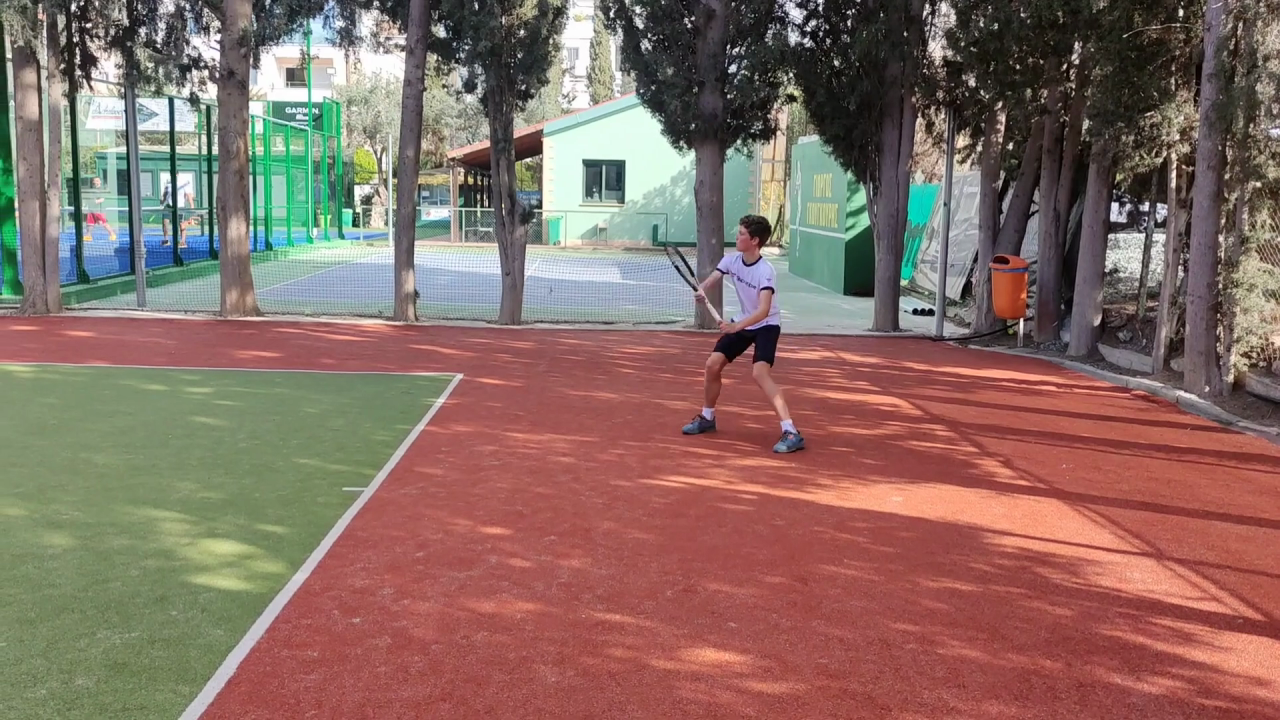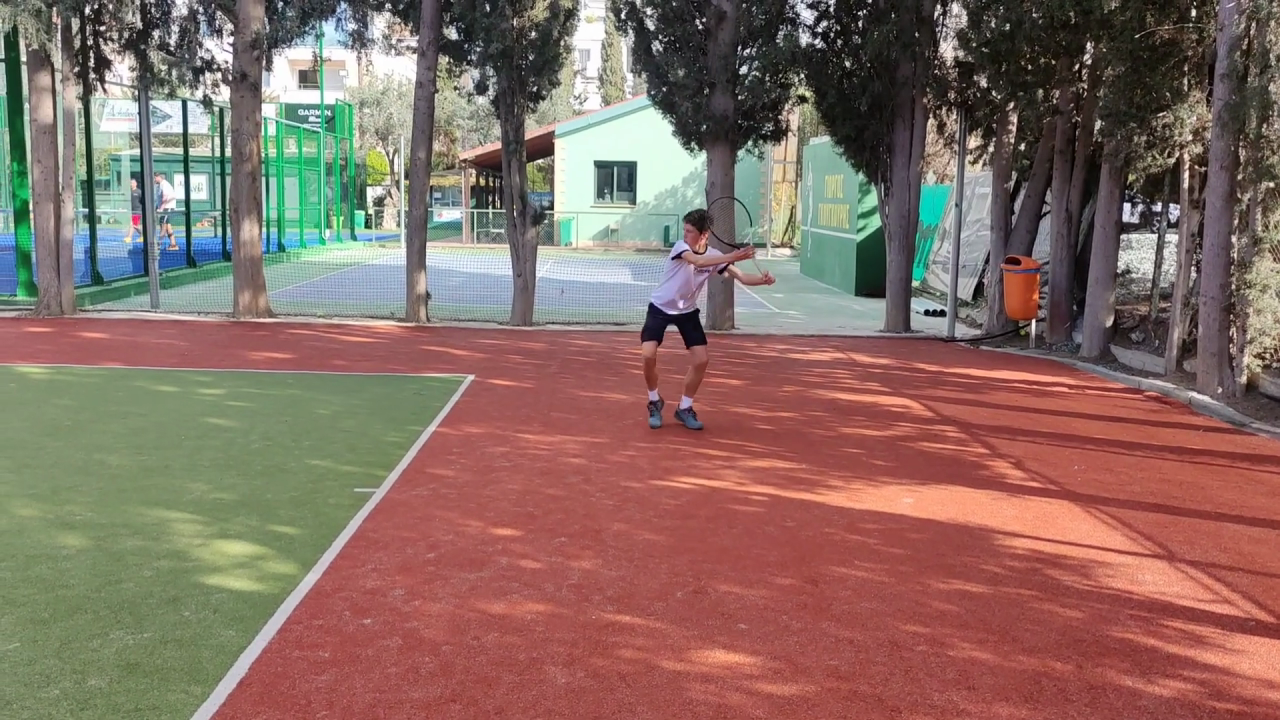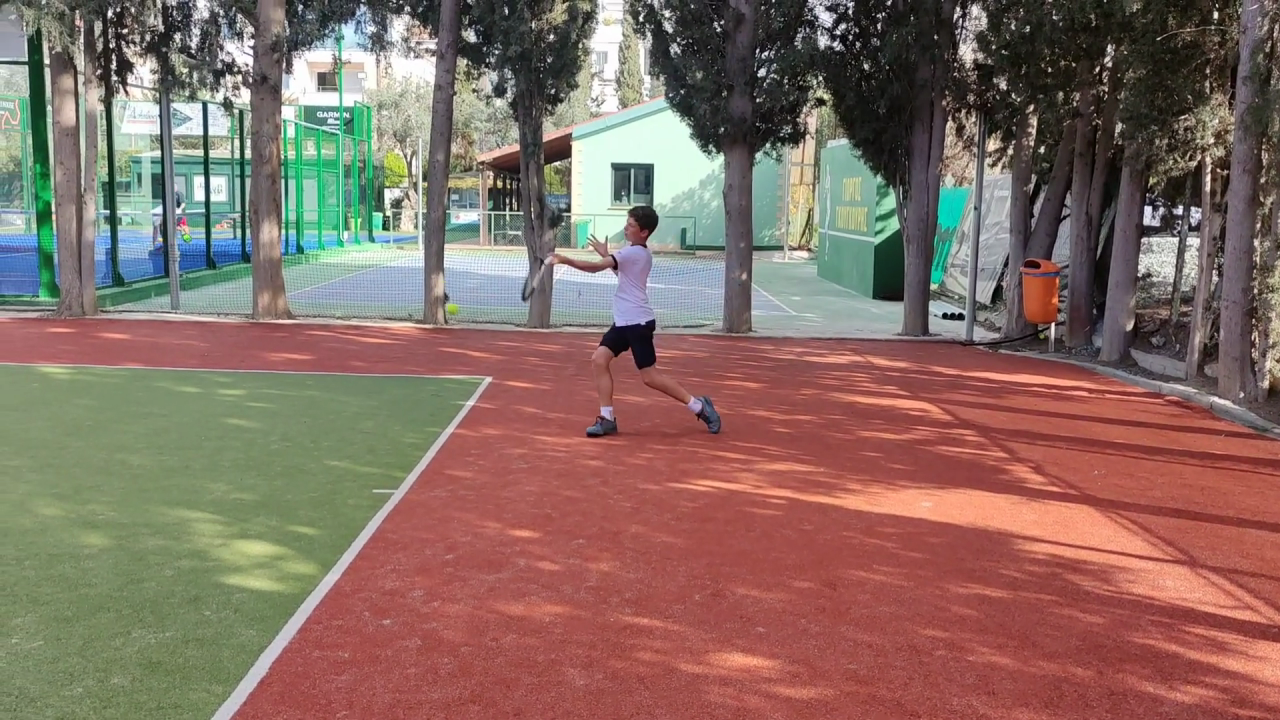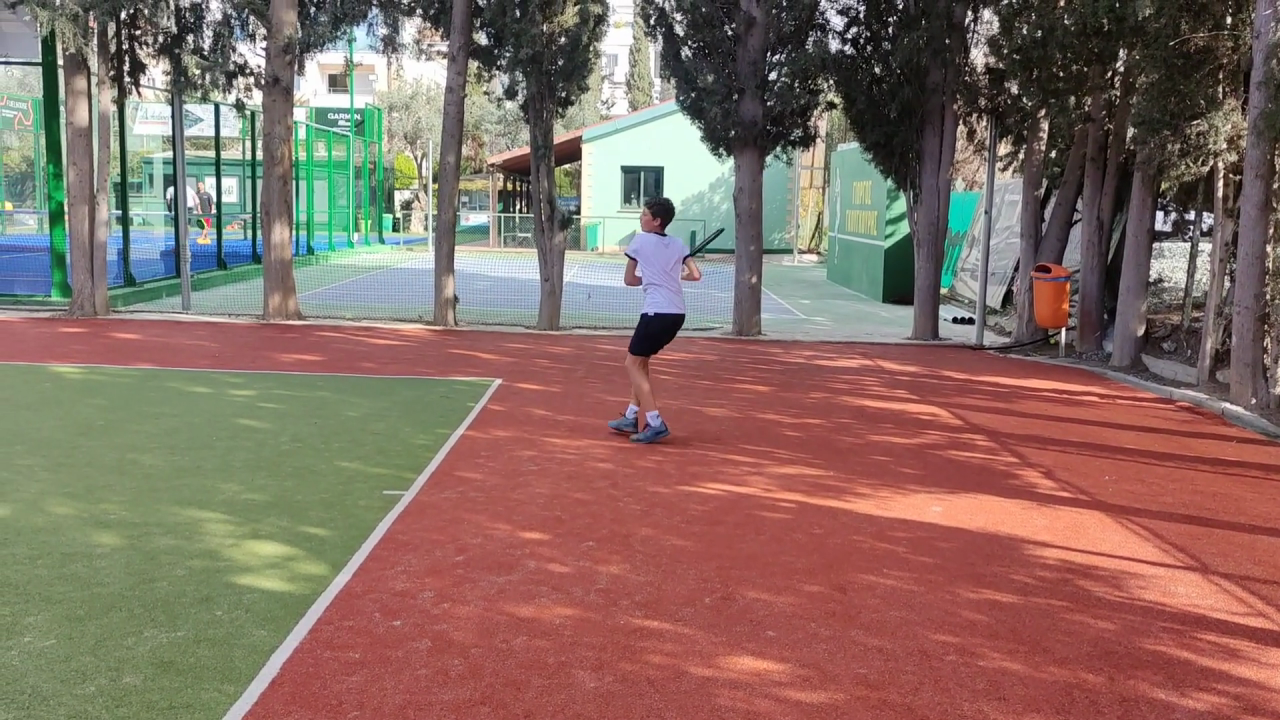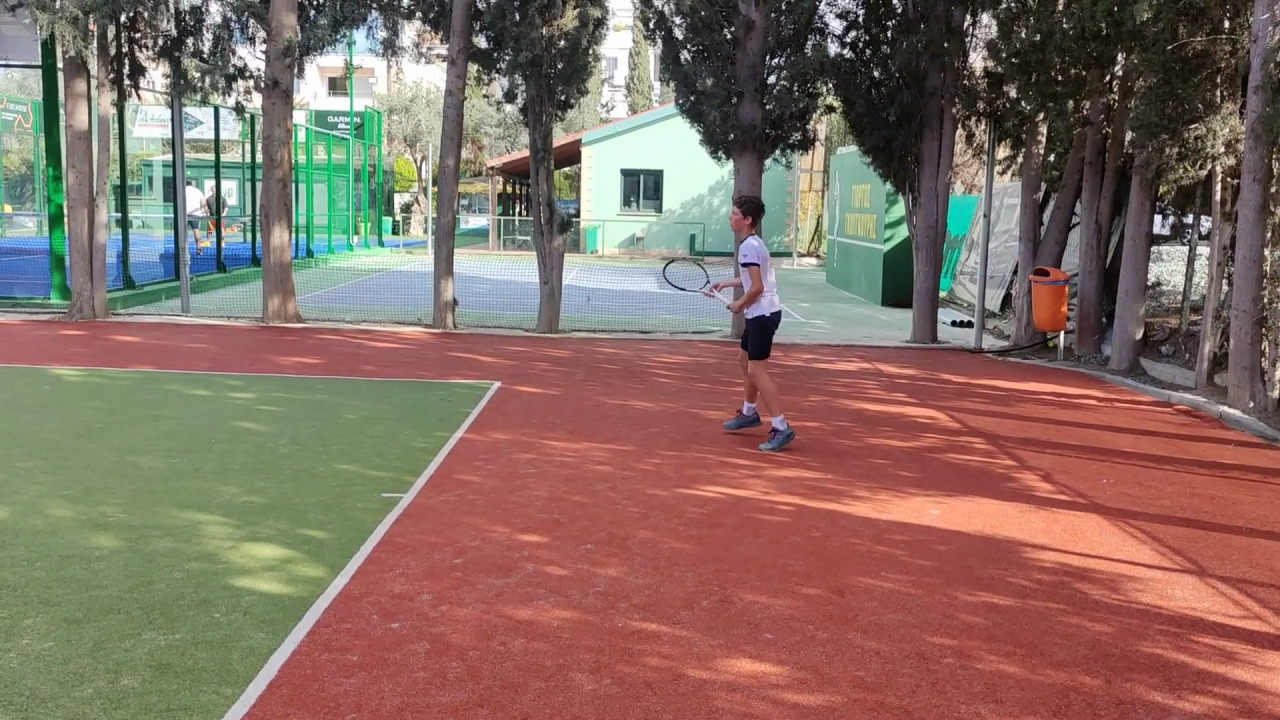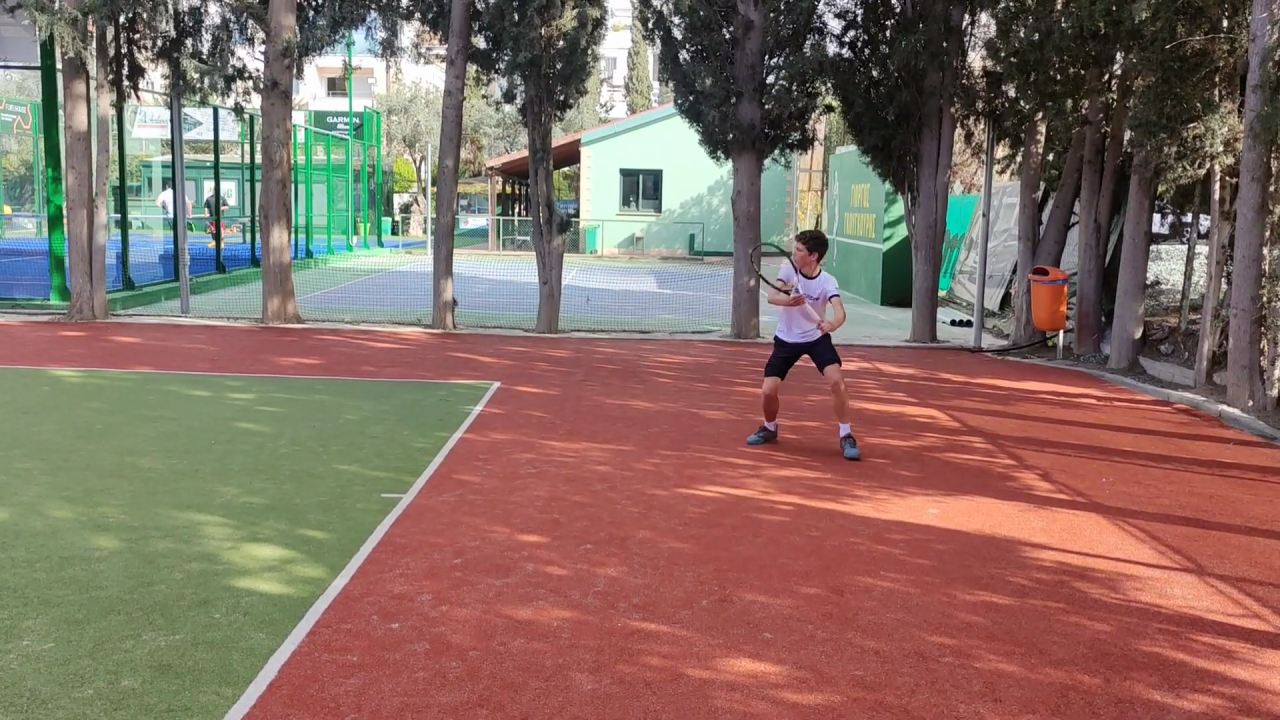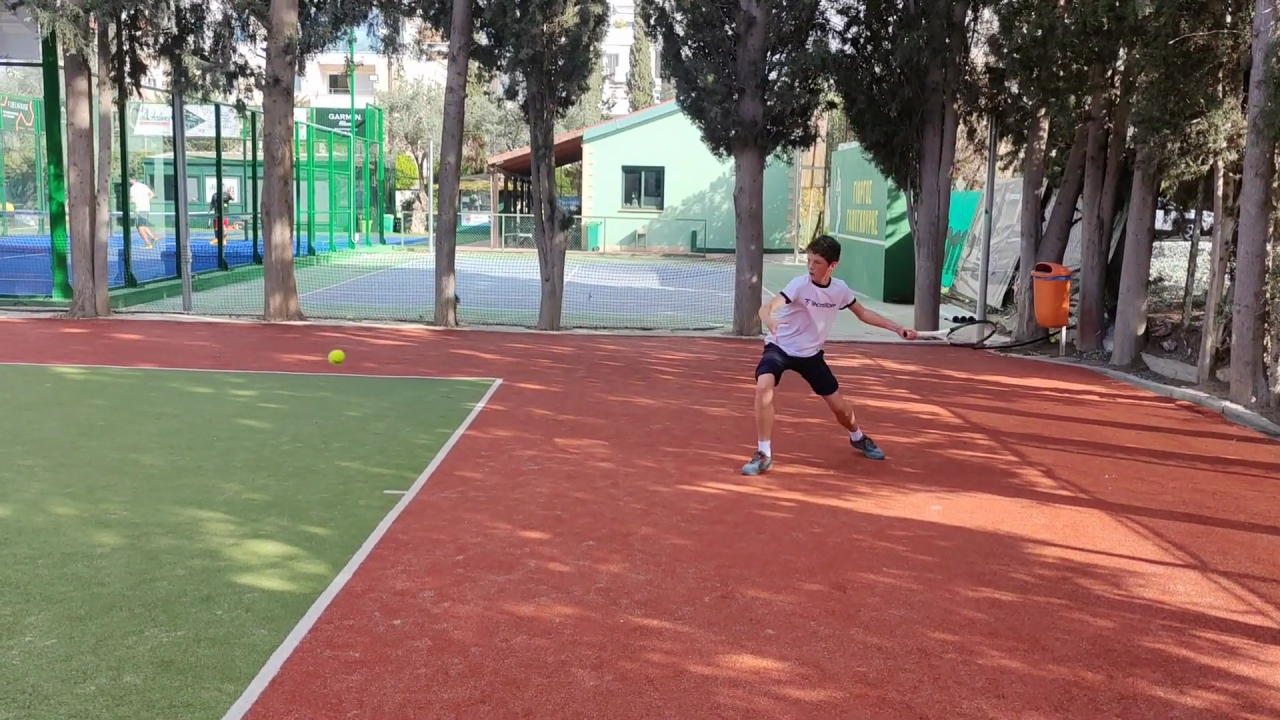
dt=0.7s
person 1, frame 1
left shoulder: (765, 271)
right shoulder: (731, 259)
left elbow: (764, 310)
right elbow: (711, 279)
left wrist: (738, 326)
right wrist: (702, 291)
left hip: (766, 327)
right hip: (738, 325)
left knee: (760, 374)
right knee: (712, 365)
left ankle: (791, 433)
right ankle: (707, 418)
person 1, frame 2
left shoulder: (716, 256)
right shoulder: (680, 247)
left elbow: (742, 277)
right elbow: (698, 261)
left wrist: (762, 279)
right wrist: (733, 257)
left hip: (688, 310)
right hip: (660, 307)
left knee: (701, 360)
right knee: (648, 354)
left ankle: (685, 408)
right ankle: (655, 401)
person 1, frame 3
left shoulder: (636, 254)
right shoulder: (634, 251)
left elbow: (593, 266)
left wrist: (563, 259)
right wrist: (601, 255)
left hip: (639, 323)
right hip: (623, 321)
left knee: (650, 376)
right knee: (599, 360)
left ankle: (700, 406)
right ankle: (607, 419)
person 1, frame 4
left shoulder: (639, 240)
right shoulder: (678, 244)
left elbow: (629, 279)
right elbow: (695, 275)
left hip: (655, 313)
right hip: (676, 314)
left knee: (633, 365)
right knee: (641, 363)
left ankle: (655, 424)
right ankle: (632, 417)
person 1, frame 5
left shoulder: (750, 247)
right shoulder: (749, 244)
left elbow: (758, 287)
left wrist: (739, 304)
right wrist: (726, 283)
left hip: (764, 314)
right hip: (756, 314)
left knee: (756, 370)
right knee: (745, 362)
left ankle: (781, 429)
right ankle: (749, 413)
person 1, frame 6
left shoulder: (828, 282)
right shoulder: (788, 270)
left elbow: (840, 313)
right elbow: (772, 297)
left wrist: (832, 324)
right wrist: (789, 301)
left hip: (817, 338)
right hip: (787, 339)
left knee: (836, 380)
right knee: (768, 391)
left ankle: (846, 436)
right ankle: (769, 428)
person 1, frame 7
left shoulder: (840, 289)
right shoulder: (797, 284)
left elbow: (864, 314)
right elbow: (768, 308)
left wrist: (899, 328)
right wrist: (772, 322)
left hip: (810, 354)
right hip: (779, 347)
left knee: (838, 404)
right knee: (763, 388)
left ankle: (858, 438)
right ankle: (763, 455)
